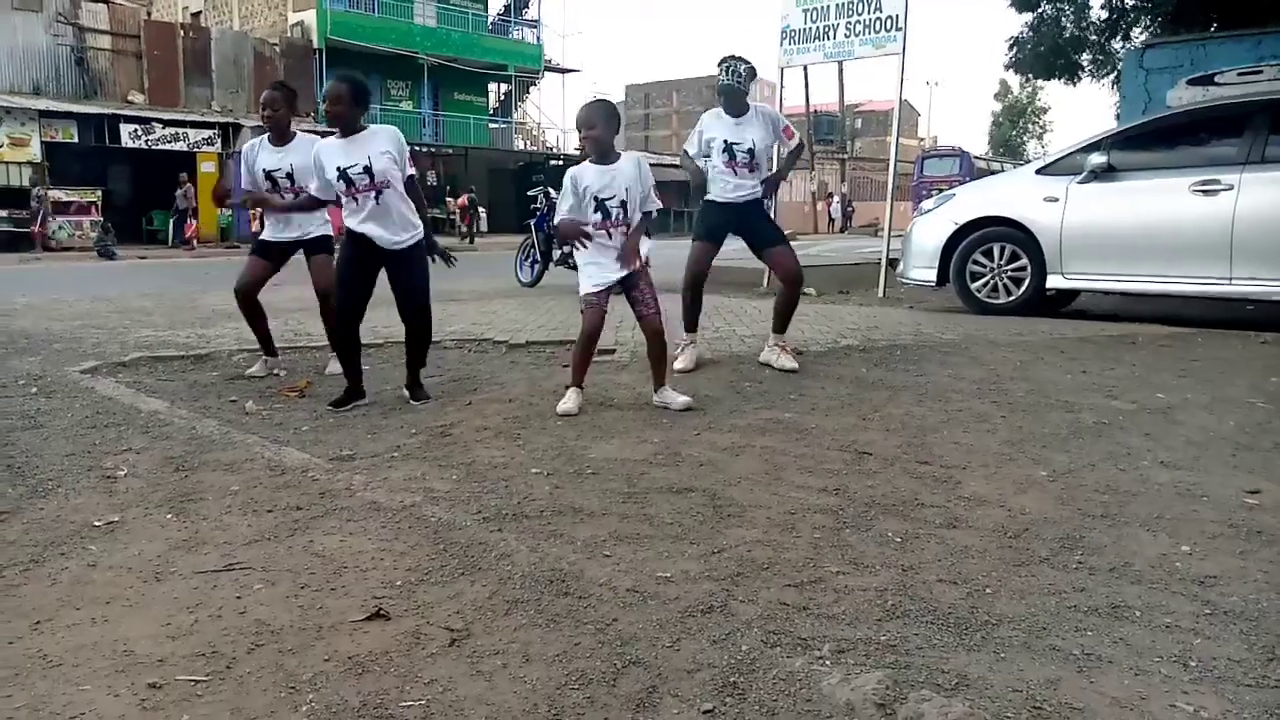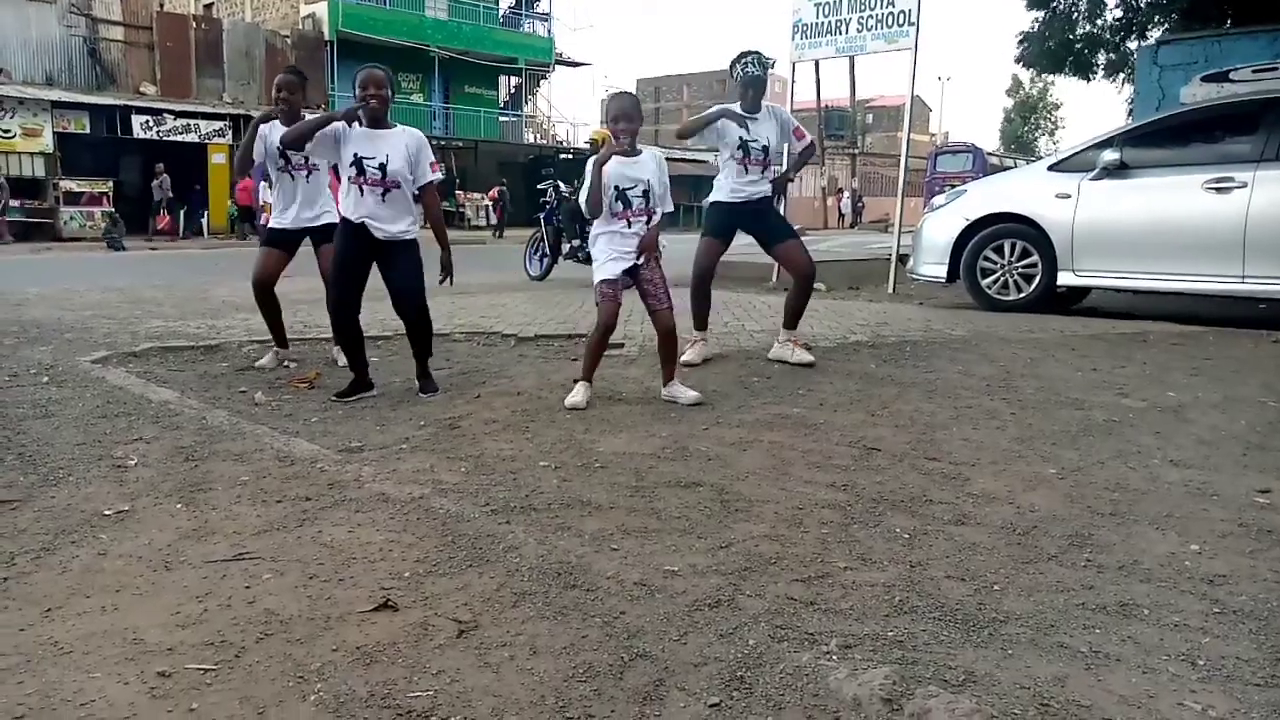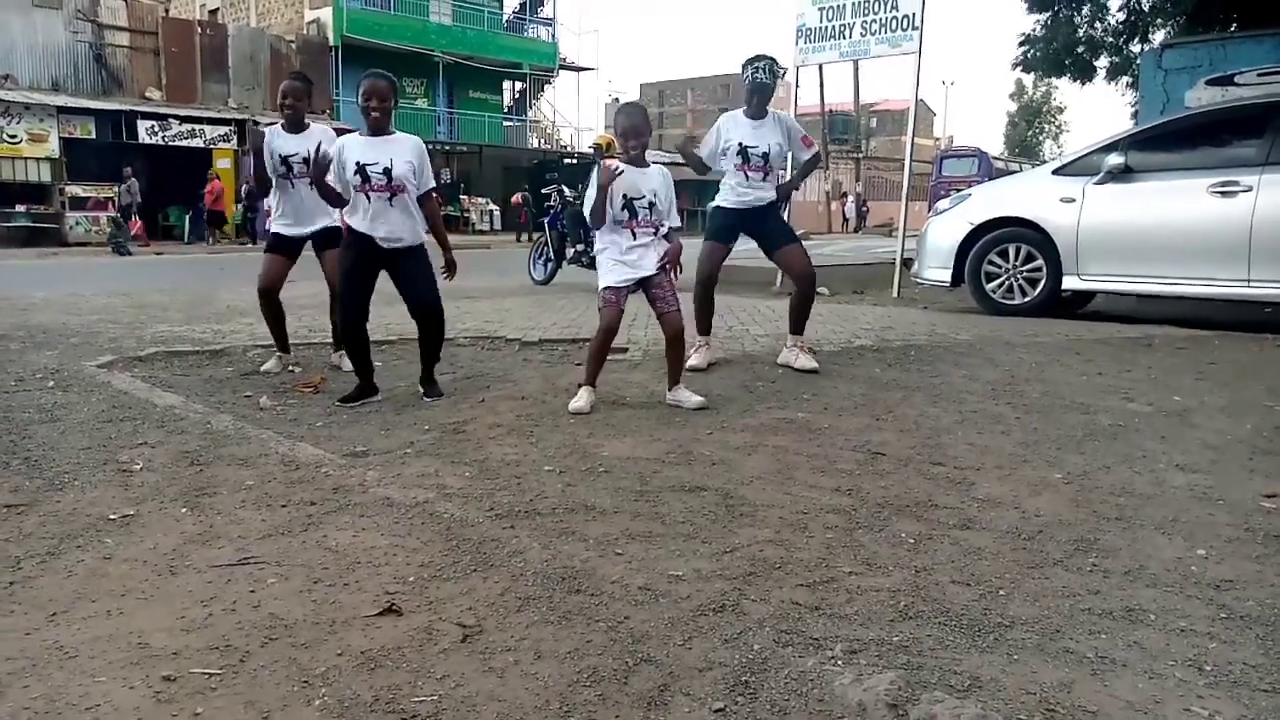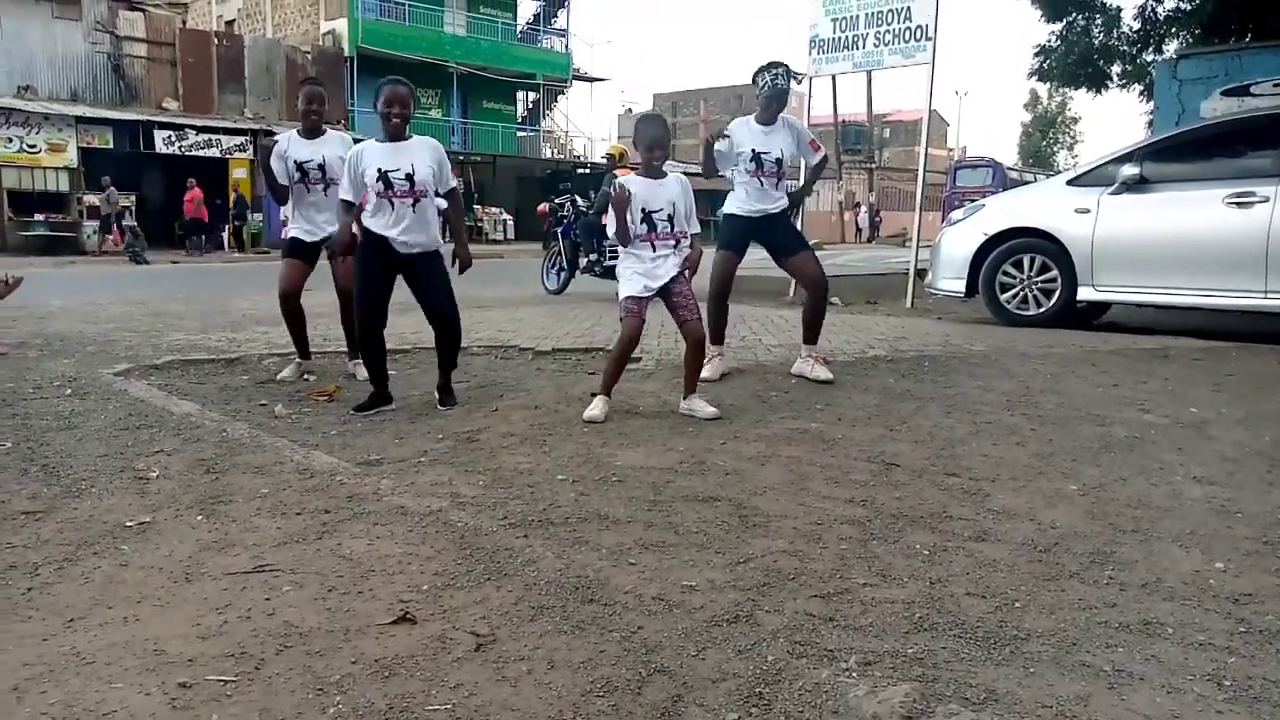
dt=0.7s
person 1, frame 1
left shoulder: (390, 136)
right shoulder: (324, 151)
left elbow: (412, 187)
right elbow: (316, 199)
left wrist: (430, 238)
right wrist: (269, 200)
left hip: (408, 240)
right hip: (361, 243)
left knee: (418, 315)
right knee: (344, 316)
left ankle: (413, 378)
right ankle: (354, 386)
person 1, frame 2
left shoulder: (412, 138)
right shoulder: (342, 132)
left elbow: (429, 196)
right elbow: (287, 142)
left wrist: (445, 249)
right wrist: (332, 116)
left hip: (400, 238)
right hip: (355, 233)
left knee: (411, 304)
right knee: (341, 309)
left ankle: (423, 371)
right ankle: (361, 378)
person 1, frame 3
left shoulder: (412, 145)
right shoulder: (343, 146)
left elbow: (427, 200)
right elbow: (338, 200)
left wrist: (446, 248)
right wrist: (317, 175)
left hip: (407, 245)
right hip: (361, 243)
left knee: (430, 311)
right knee: (350, 317)
left ankle: (427, 376)
right ankle: (366, 383)
person 1, frame 4
left shoulder: (430, 147)
right shoulder: (361, 153)
left elbow: (452, 196)
right elbow: (348, 206)
left wrist: (461, 243)
right wrist: (345, 226)
left hip: (424, 249)
right hip: (376, 246)
left knee: (446, 317)
right knee: (368, 322)
left ankle: (444, 384)
right ankle: (380, 391)
person 2, frame 1
left shoulder: (766, 115)
right shoulder: (710, 120)
left elbow: (795, 146)
right elbow: (687, 156)
left wrist: (779, 174)
right wrist: (696, 173)
left hip: (753, 208)
right hip: (717, 205)
left knee: (793, 275)
right knee: (694, 274)
left ankle: (775, 345)
right ankle: (689, 343)
person 2, frame 2
left shoulder: (778, 115)
right shoulder: (725, 115)
left elbow: (808, 146)
right elbow: (682, 133)
left wrist: (789, 173)
right wrist: (722, 114)
left hip: (762, 203)
right hip: (725, 202)
left knee: (805, 271)
right knee: (702, 270)
left ankle: (786, 341)
right ankle: (699, 339)
person 2, frame 3
left shoulder: (784, 123)
right shoulder: (727, 122)
left elbow: (814, 156)
right elbow: (703, 165)
left wrist: (793, 183)
right wrist: (686, 154)
left hip: (766, 210)
right hip: (727, 208)
left knee: (805, 275)
right knee: (705, 274)
left ankle: (793, 346)
right ankle: (703, 344)
person 2, frame 4
left shoulder: (792, 127)
right shoulder: (738, 128)
left elbow: (821, 158)
right elbow: (711, 172)
left wrist: (805, 188)
right wrist: (708, 147)
left hip: (777, 215)
right hip: (739, 214)
left knee: (818, 283)
right knee: (719, 285)
left ankle: (808, 357)
right ankle: (716, 354)
person 3, frame 1
left shoulder: (635, 164)
right shoulder: (575, 175)
left elbow: (648, 210)
right elbow: (562, 224)
left wrist: (634, 237)
right wrist: (570, 227)
left hip: (631, 261)
right hip: (595, 264)
left knee: (654, 330)
right knee: (592, 327)
left ankle: (661, 389)
right ankle: (574, 388)
person 3, frame 2
left shoulder: (655, 160)
right shoulder: (600, 162)
left elbow: (663, 209)
right elbow: (593, 211)
left wrist: (654, 232)
right wrist: (598, 164)
left hip: (645, 252)
right hip: (610, 254)
left knee: (666, 324)
right knee: (607, 320)
left ankle: (669, 384)
right ankle: (583, 383)
person 3, frame 3
left shoulder: (662, 174)
right shoulder: (606, 170)
left elbow: (670, 224)
right elbow: (596, 223)
left wrist: (674, 243)
right wrist: (602, 188)
left hip: (654, 261)
right hip: (616, 262)
left knee: (674, 327)
right knee: (609, 325)
left ankle: (675, 388)
right ankle: (587, 387)
person 3, frame 4
left shoulder: (680, 182)
right shoulder: (625, 186)
left elbow: (692, 229)
right elbow: (624, 240)
left wrist: (696, 249)
right wrist: (617, 210)
left hip: (673, 270)
right hip: (637, 271)
left knee: (697, 335)
right knee: (630, 334)
left ankle: (690, 398)
right ankle: (602, 396)
person 4, frame 1
left shoulder: (313, 144)
right shoulder: (251, 150)
right wrist: (227, 198)
left hip: (315, 229)
right hip: (276, 233)
left knee: (327, 290)
right knee: (243, 288)
left ankle: (336, 352)
right ankle: (270, 355)
person 4, frame 2
right shoulder: (266, 130)
right elbow: (241, 170)
right wrist: (254, 127)
left hip: (322, 216)
right hip: (284, 219)
left knee: (334, 279)
right knee: (261, 281)
left ankle: (340, 344)
right ankle: (280, 347)
person 4, frame 3
left shoulder: (325, 134)
right shoulder: (268, 136)
right elbow: (262, 190)
right wrist: (255, 151)
left hip: (325, 221)
right hip: (285, 225)
left knee: (340, 285)
right knee: (266, 288)
left ankle: (340, 349)
right ankle: (282, 352)
person 4, frame 4
left shoulder: (343, 141)
right shoulder: (282, 145)
right elbow: (280, 198)
right wrist: (265, 161)
left hip: (338, 226)
right hip: (301, 229)
left knee: (347, 291)
right knee: (287, 292)
left ankle: (356, 357)
right ankle: (302, 358)
